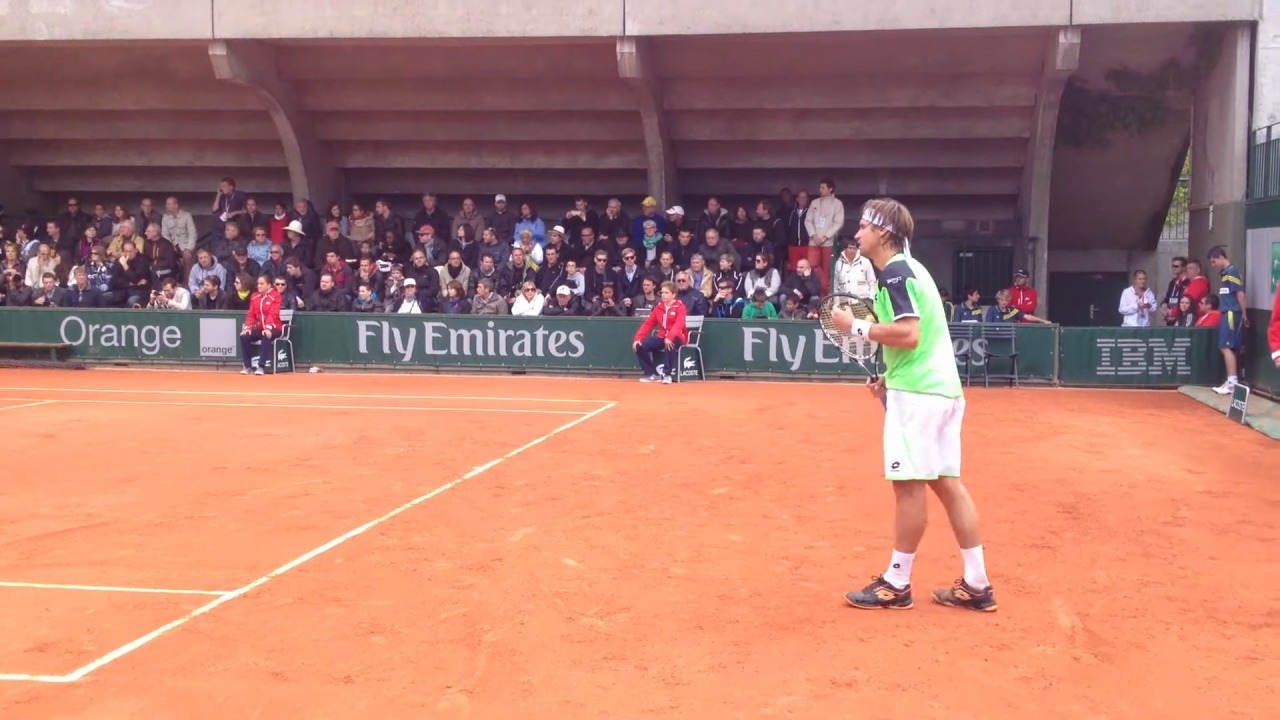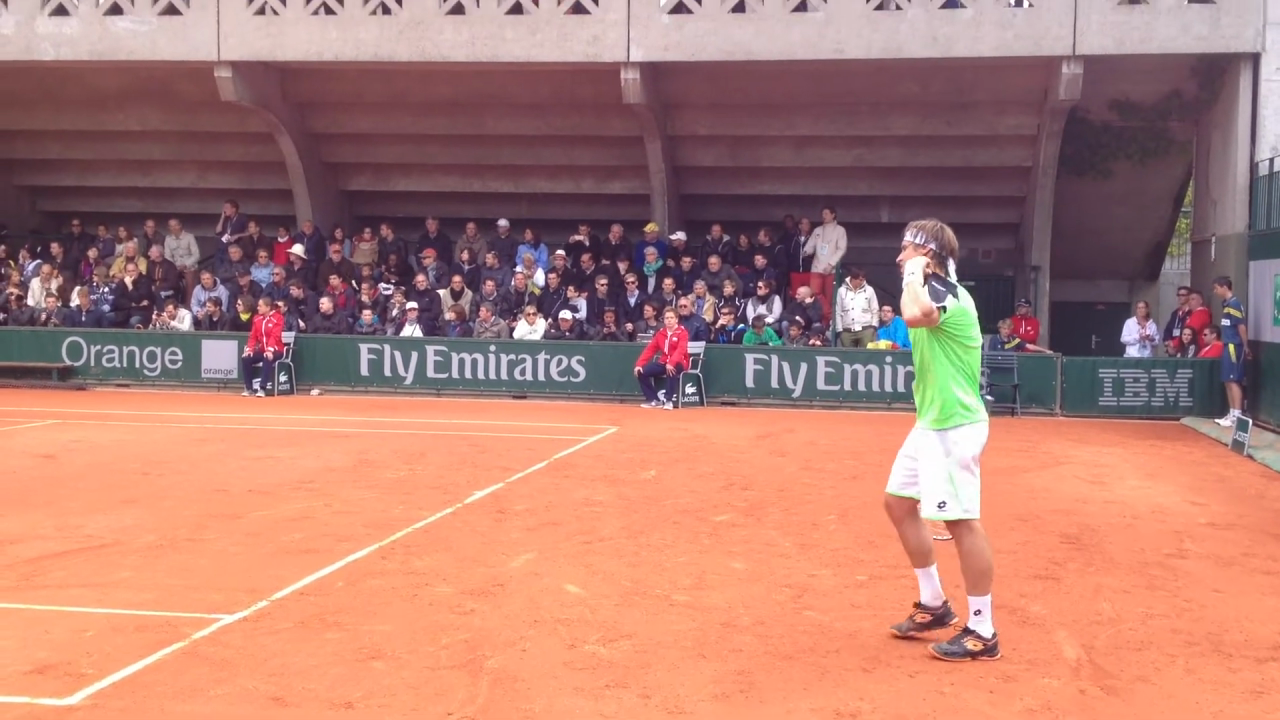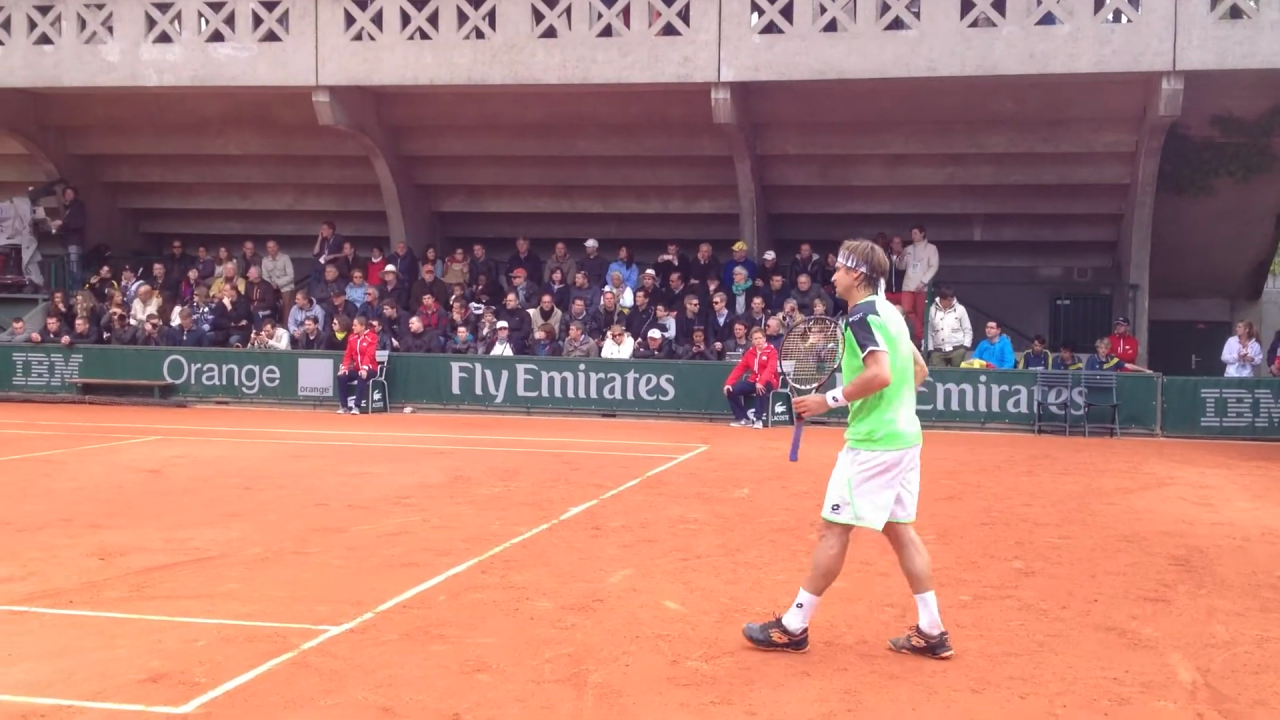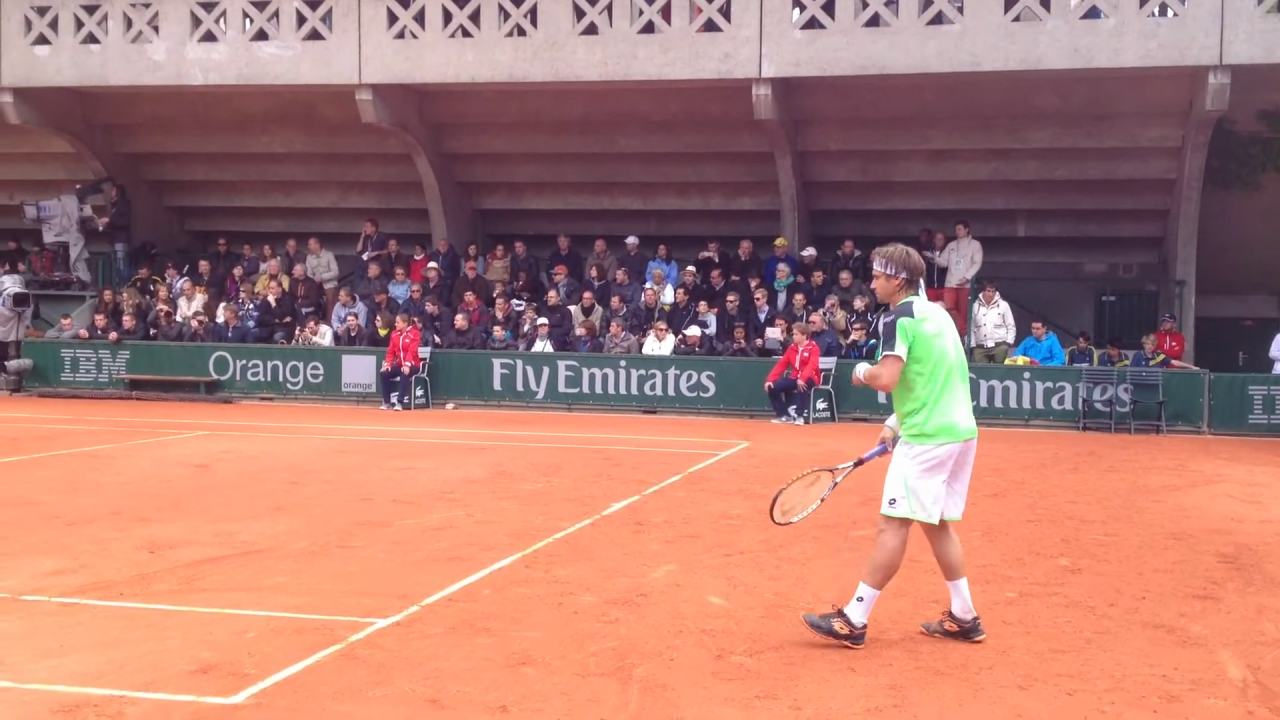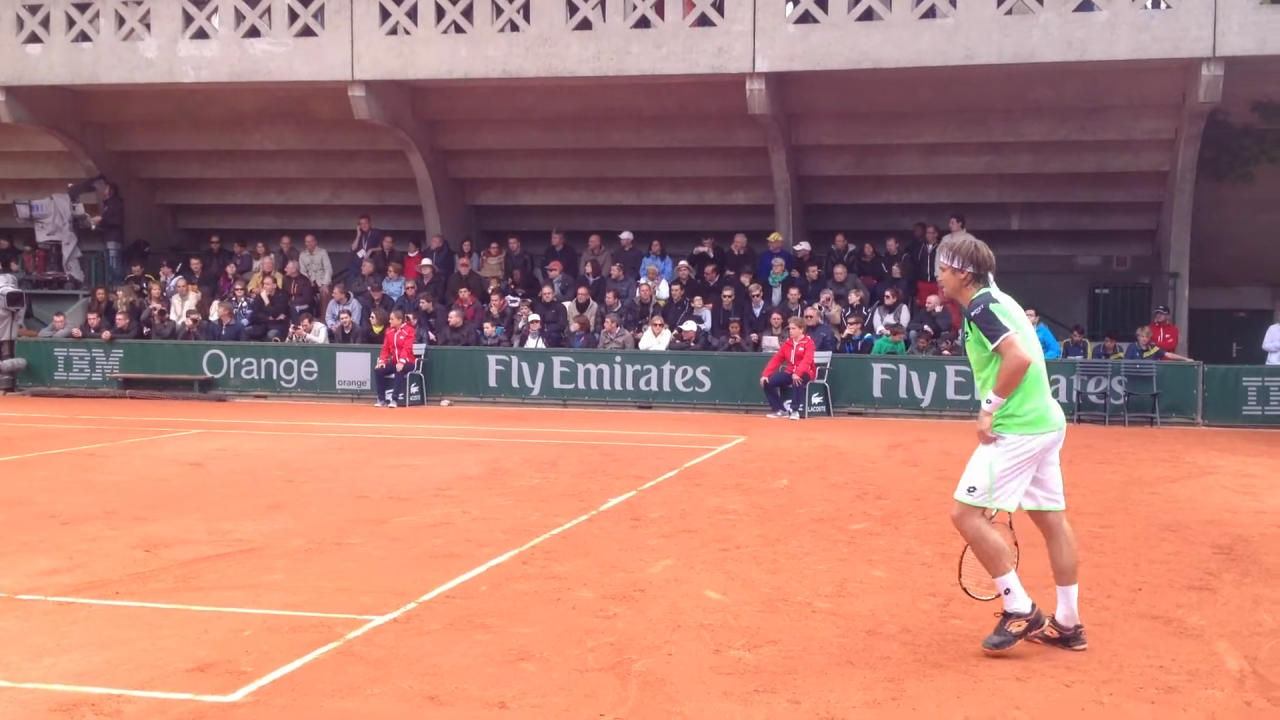
dt=1s
person 1, frame 1
left shoulder: (894, 272)
right shoulder: (908, 269)
left elbow: (908, 335)
left wrist: (855, 325)
right wrist: (889, 376)
left hip: (917, 392)
right hip: (942, 388)
left knee: (908, 484)
right knee: (947, 485)
left ankle: (896, 583)
right ankle: (976, 584)
person 1, frame 2
left shoulder: (945, 292)
right shoulder: (939, 292)
left elbow: (913, 315)
left wrist: (913, 275)
left hip: (953, 428)
right hip: (933, 425)
left knee: (961, 522)
right knee: (898, 503)
left ankle: (982, 631)
right ankle: (933, 602)
person 1, frame 3
left shoulder: (862, 315)
right shoulder: (888, 312)
left elbow: (880, 375)
right elbow: (919, 372)
left wrist: (830, 400)
left hip: (872, 443)
right hip: (903, 438)
left knee: (834, 530)
right knee: (899, 530)
left ankle: (794, 626)
right ankle: (931, 630)
person 1, frame 4
left shoulder: (900, 317)
right shoulder: (936, 312)
left elbow: (886, 379)
left wrist: (862, 372)
right wrist: (897, 423)
left hip: (929, 437)
right hip: (960, 432)
left knee: (893, 525)
right knee: (937, 523)
left ankle: (853, 619)
right ankle: (964, 616)
person 1, frame 5
left shoulder: (981, 307)
right shoulder: (999, 302)
left elbow: (1019, 359)
left wrist: (990, 404)
left hip: (1017, 430)
right hip: (1046, 424)
left knee: (966, 514)
right knee: (1051, 520)
left ankle: (1019, 607)
right ankle: (1067, 623)
